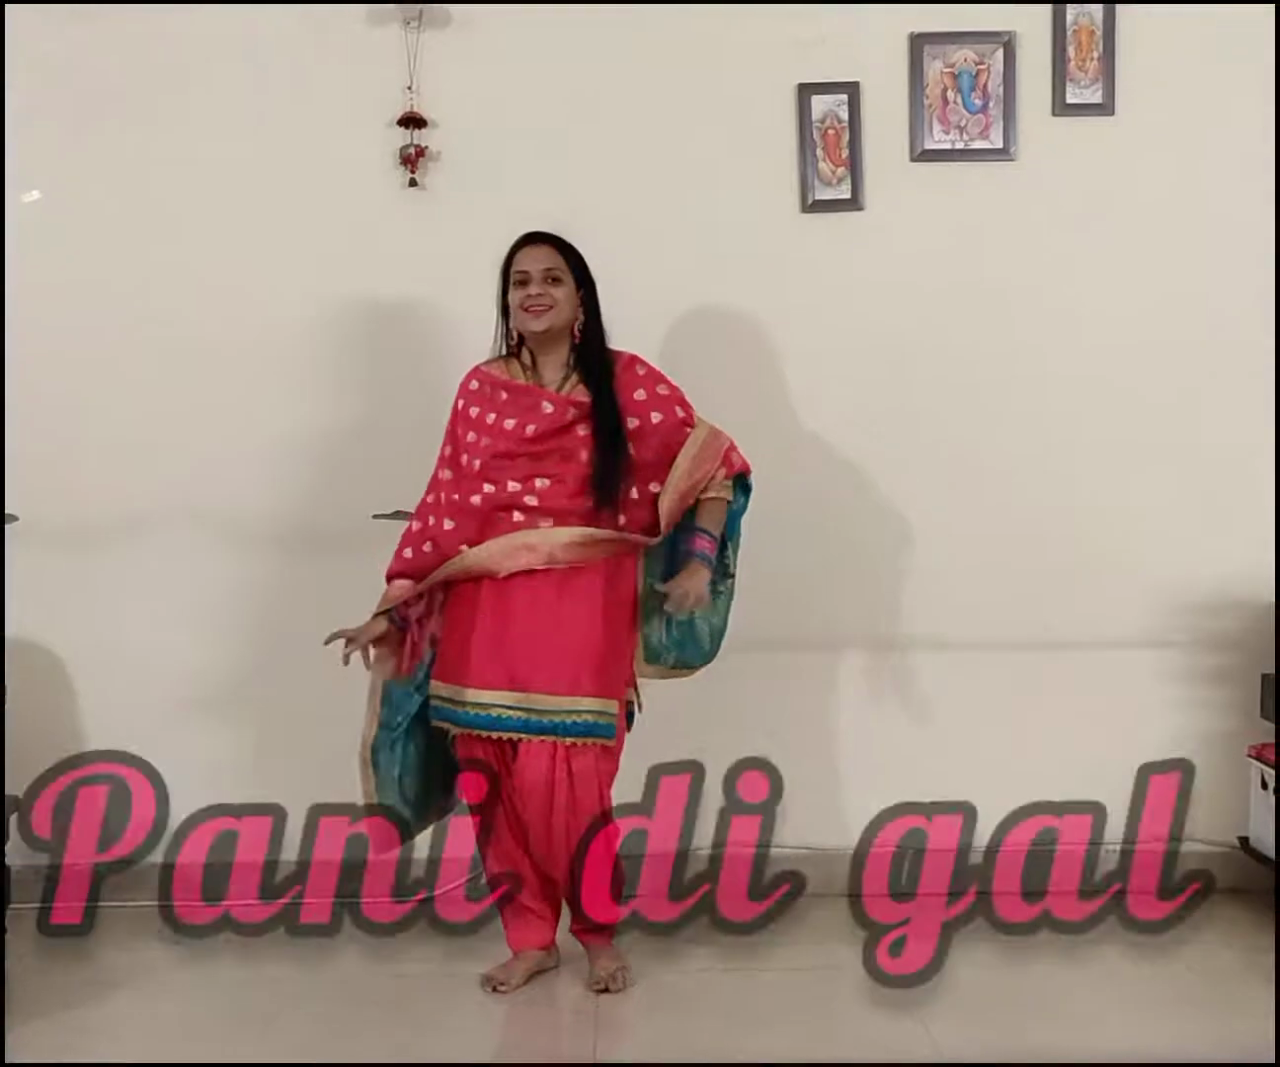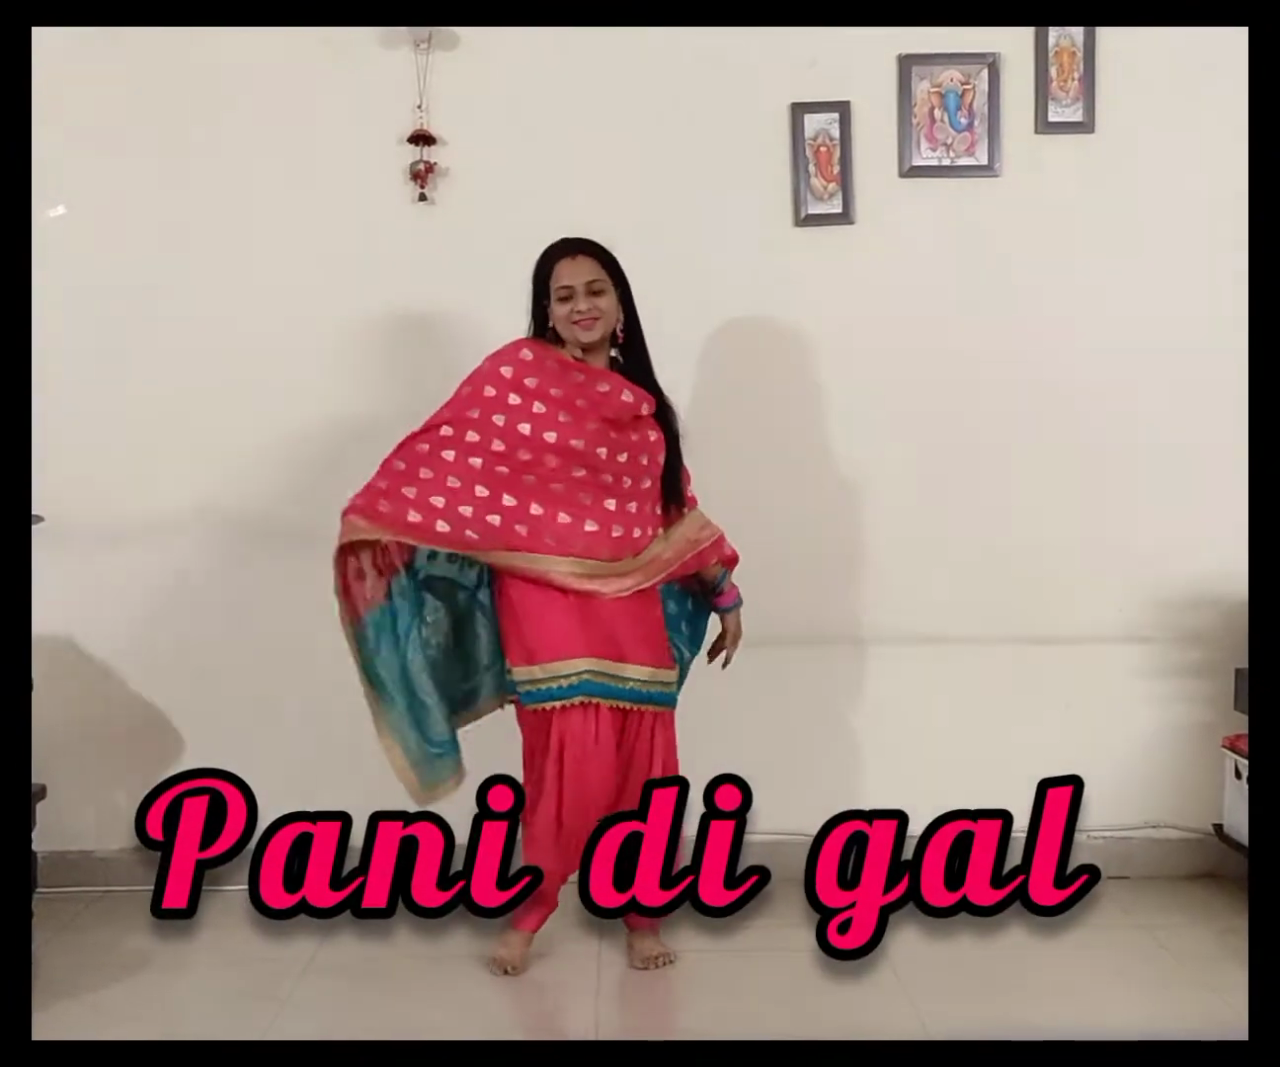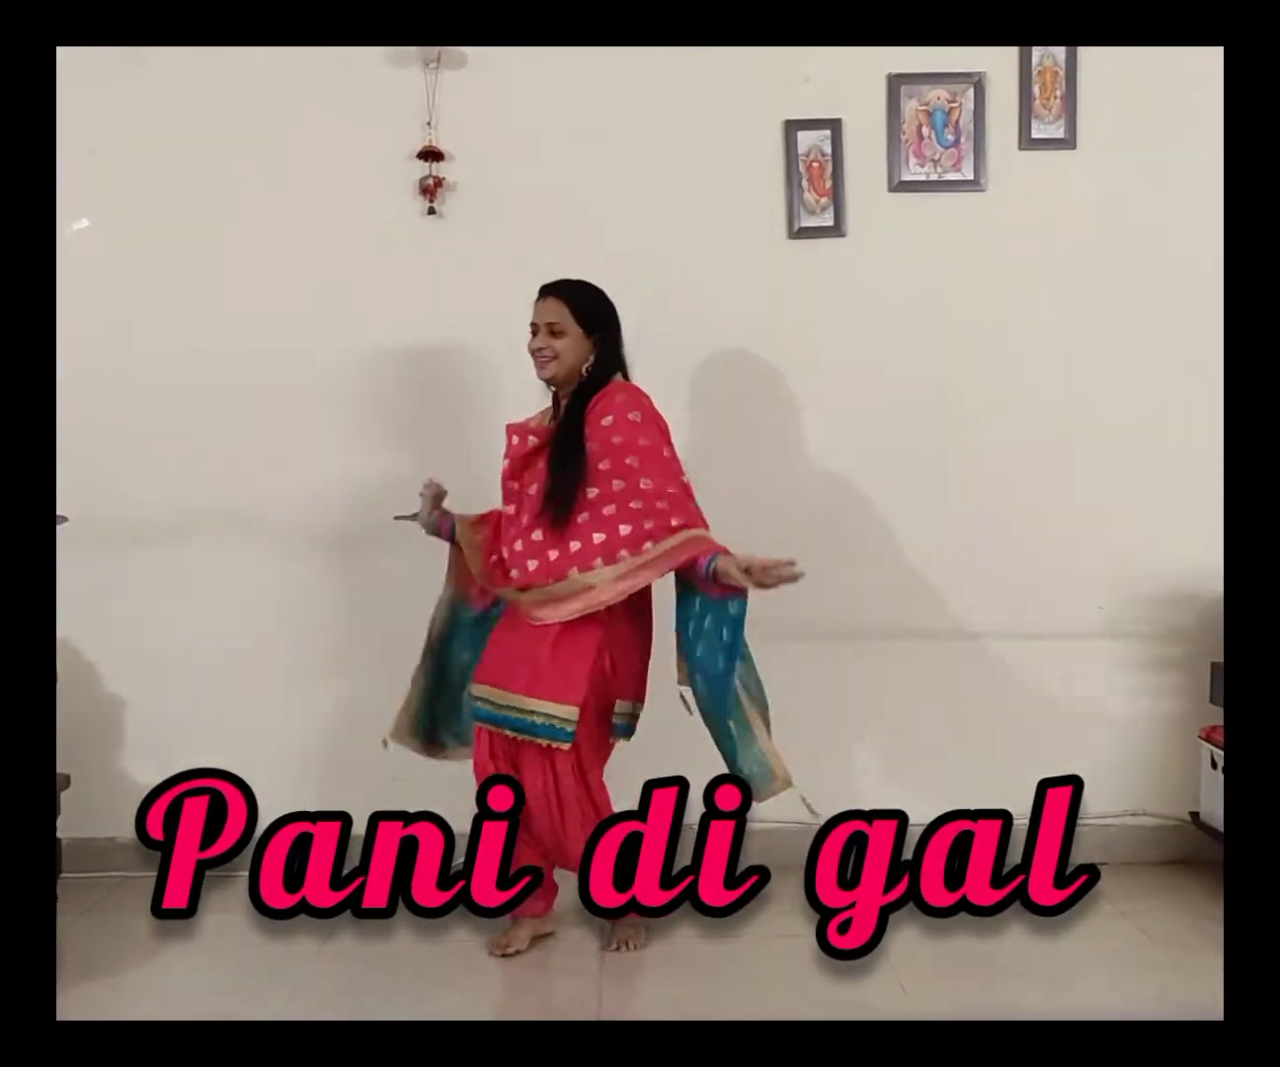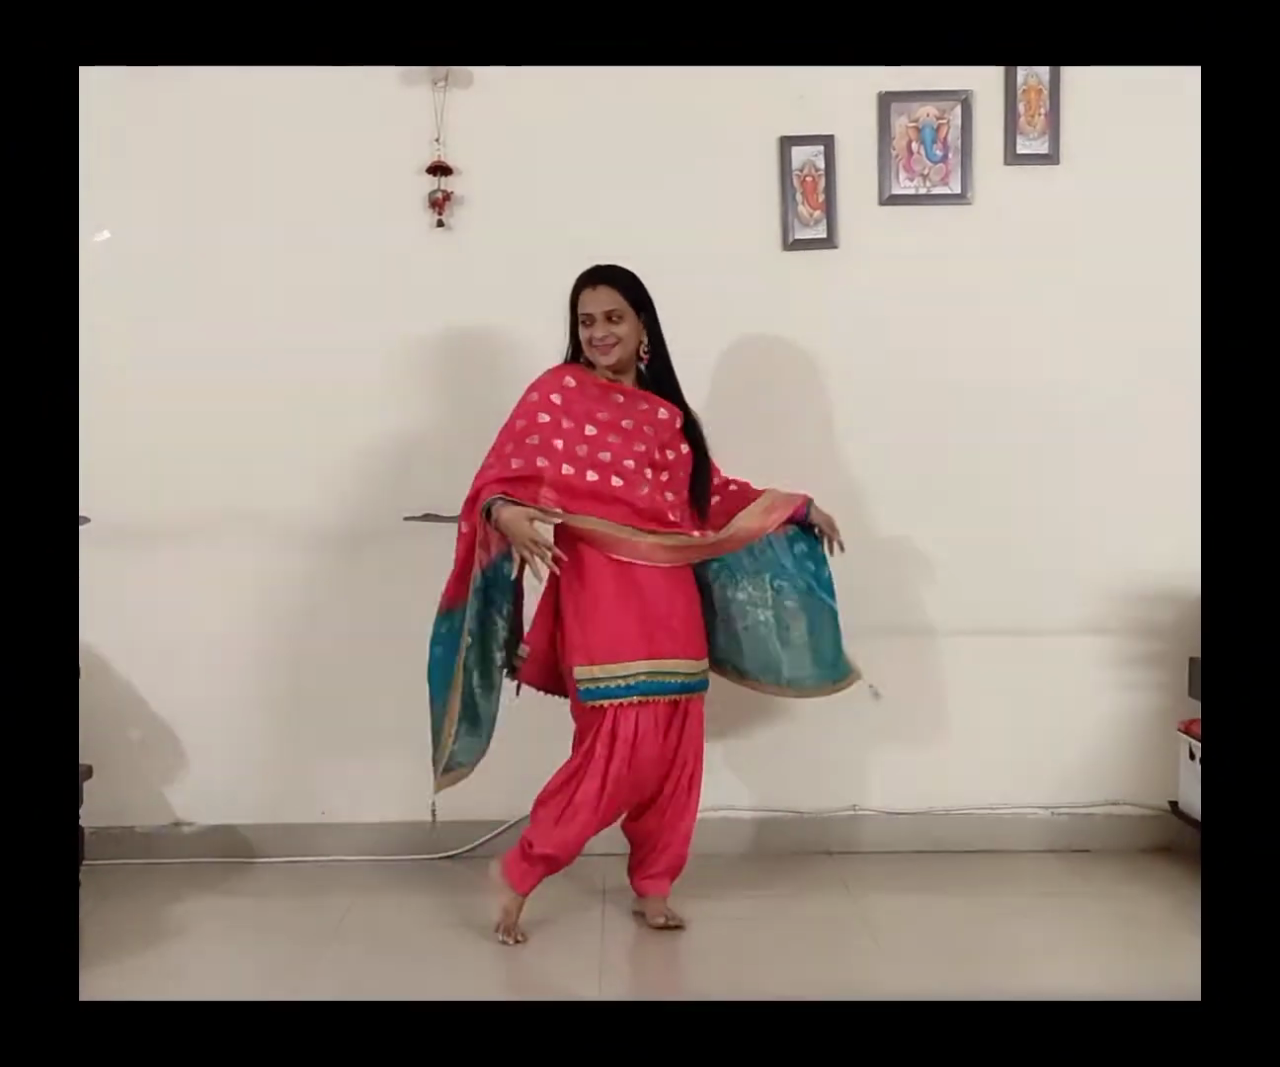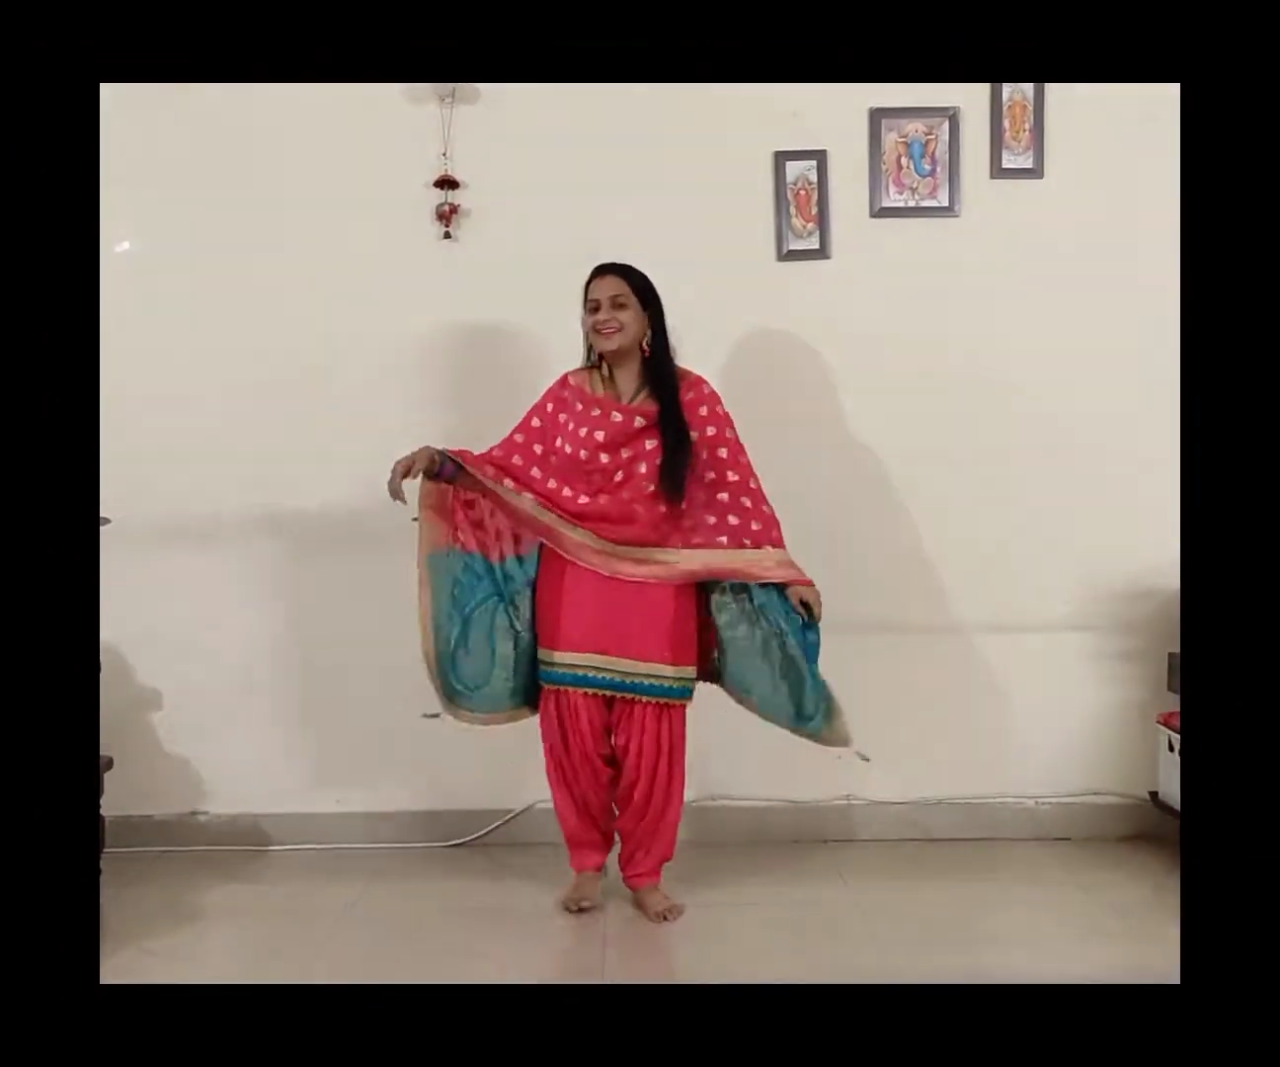
dt=1s
person 1, frame 1
left shoulder: (628, 380)
right shoulder: (478, 390)
left elbow: (710, 461)
right elbow: (442, 506)
left wrist: (700, 557)
right wrist: (395, 608)
left hip: (583, 607)
right hip: (484, 608)
left knee: (564, 782)
right knee: (496, 784)
left ankle: (599, 929)
right ankle: (530, 937)
person 1, frame 2
left shoulder: (643, 394)
right shoulder: (517, 370)
left elbow: (674, 507)
right elbow: (444, 451)
left wrist: (724, 595)
right wrist: (377, 527)
left hip: (633, 603)
right hip: (550, 598)
left knee: (644, 765)
right knee: (575, 766)
left ankle: (639, 912)
right ankle: (523, 913)
person 1, frame 3
left shoulder: (620, 409)
right shoulder: (536, 430)
left elbow: (662, 505)
left wrist: (722, 563)
right wrist: (448, 523)
left hip: (590, 625)
right hip: (526, 624)
left knee: (560, 776)
right knee: (497, 762)
right ankle: (533, 904)
person 1, frame 4
left shoulder: (665, 403)
right shoulder: (557, 391)
left elbow: (712, 492)
right elbow: (500, 479)
left wrist: (797, 508)
right wrist: (507, 515)
left hip: (672, 594)
right hip: (603, 592)
left knee: (676, 744)
right knee: (623, 745)
left ankle: (653, 884)
right ankle: (518, 873)
person 1, frame 5
left shoulder: (690, 395)
right shoulder: (566, 394)
left elbow: (732, 488)
right elbow: (508, 466)
left wrist: (781, 571)
right wrist: (437, 462)
left hip: (658, 591)
right hip: (574, 588)
left knee: (652, 737)
right knee: (574, 731)
left ankle: (646, 873)
right ankle: (588, 859)
